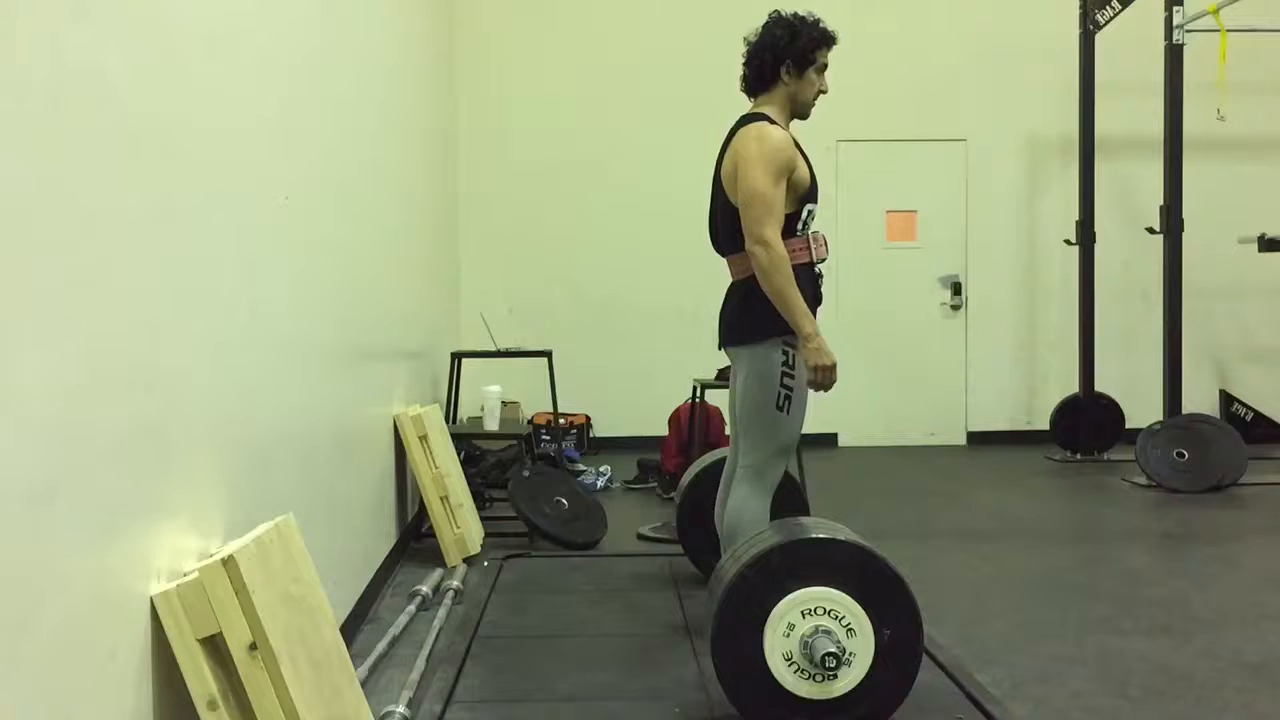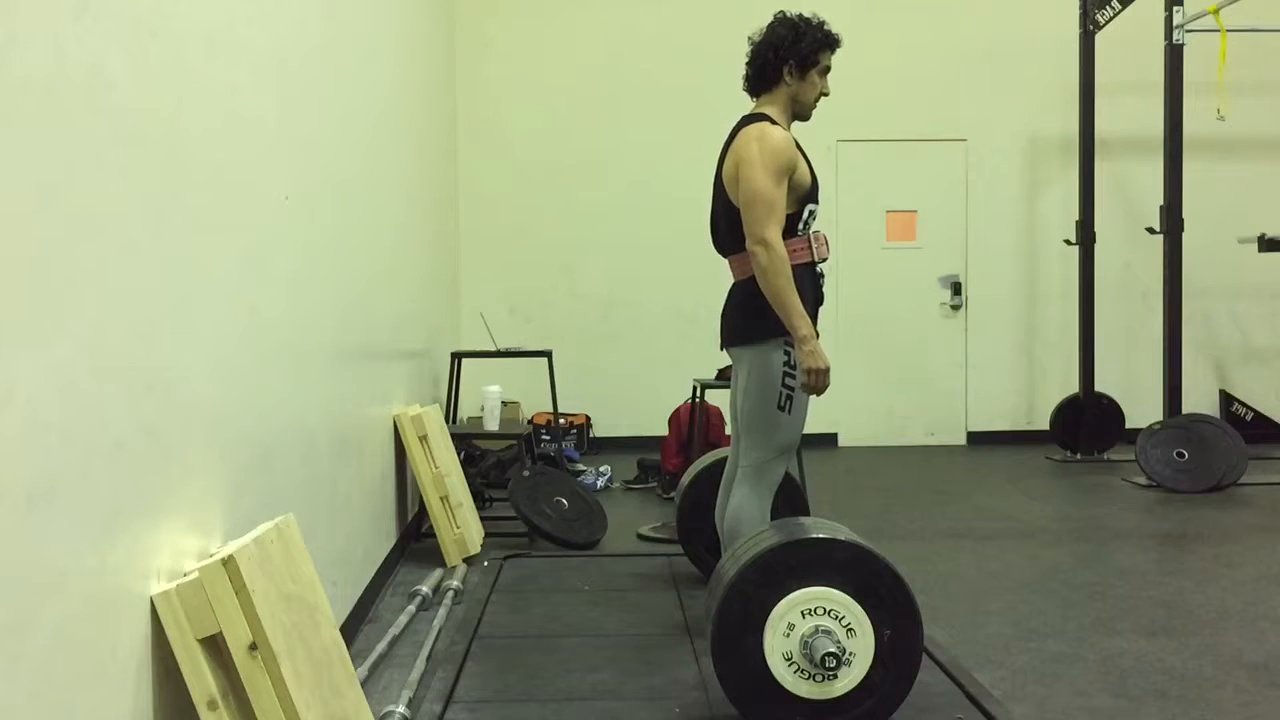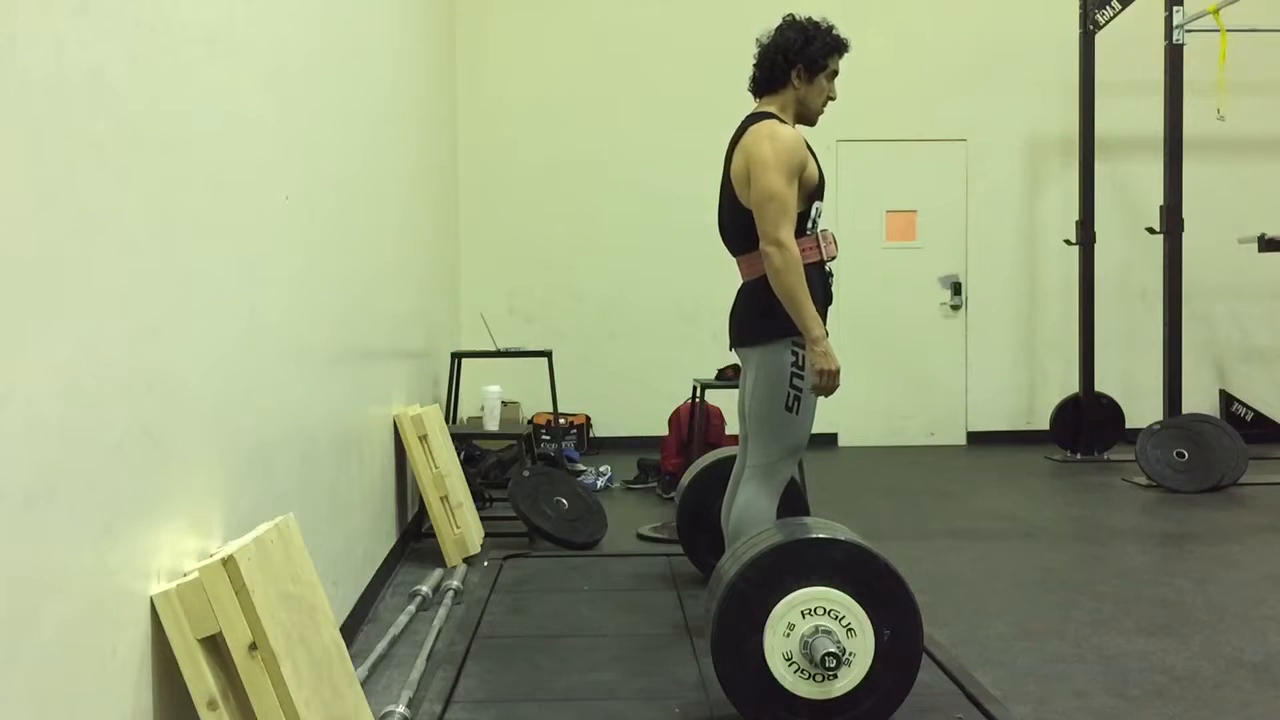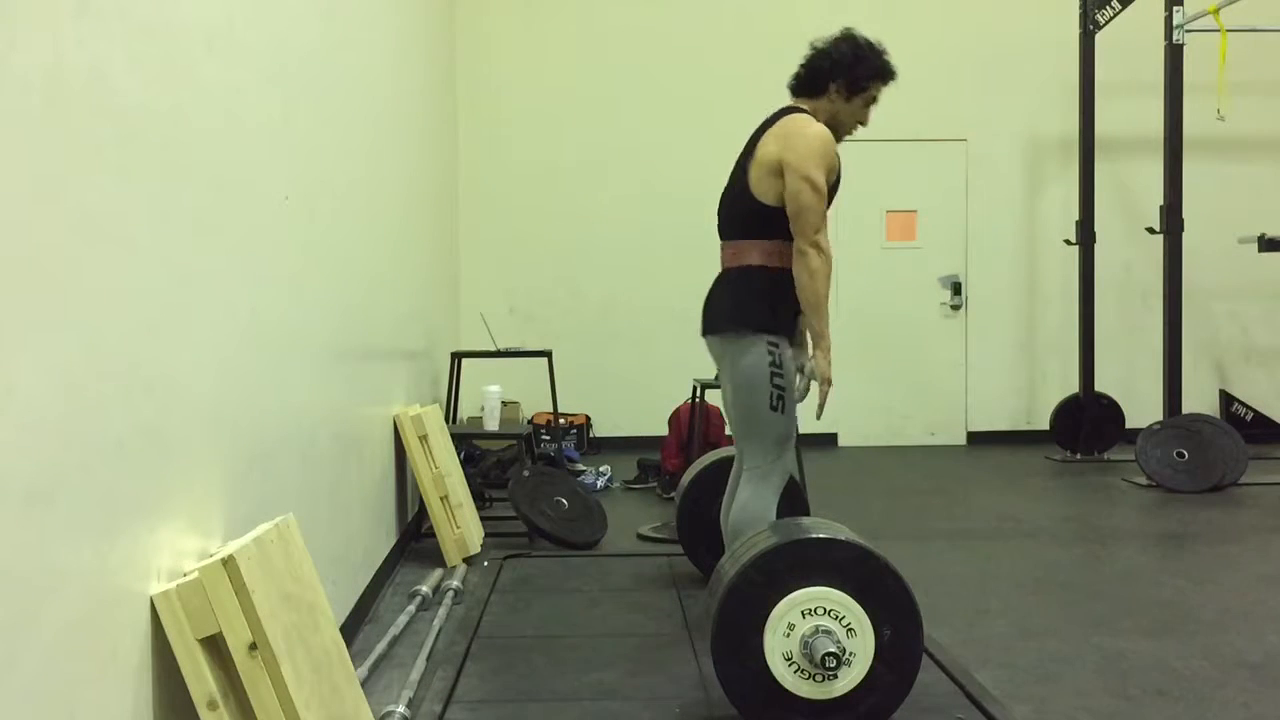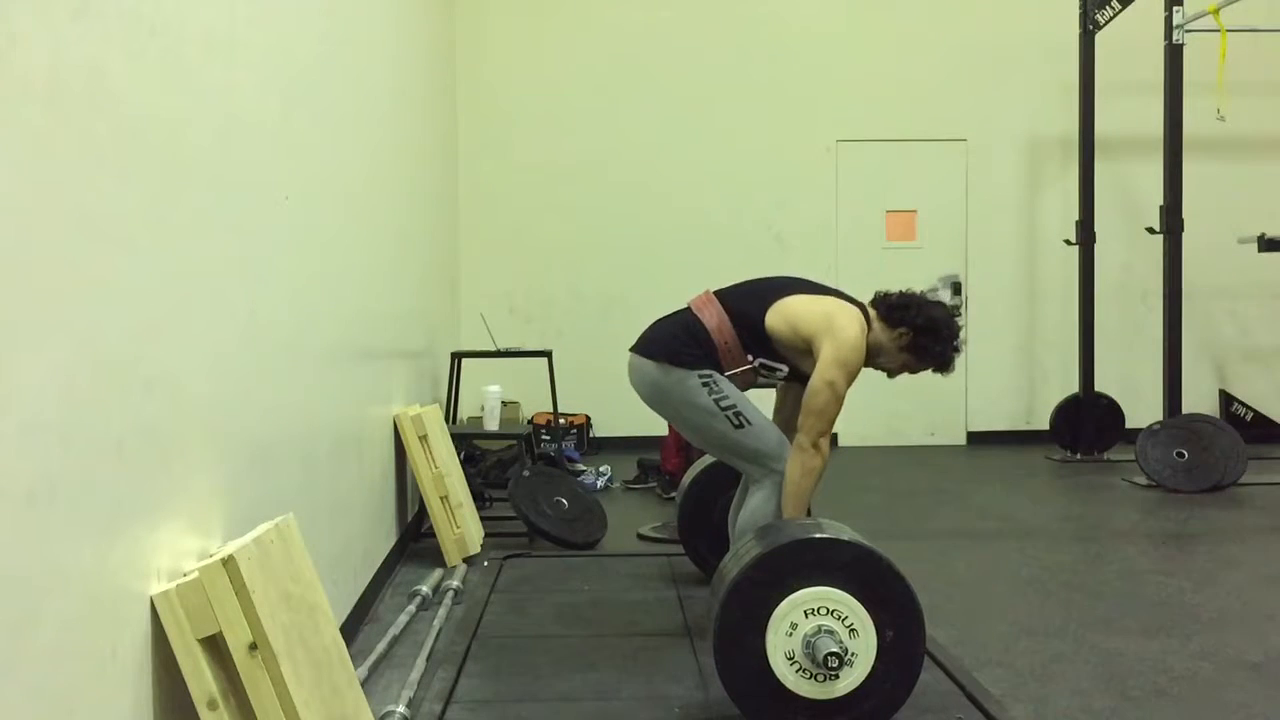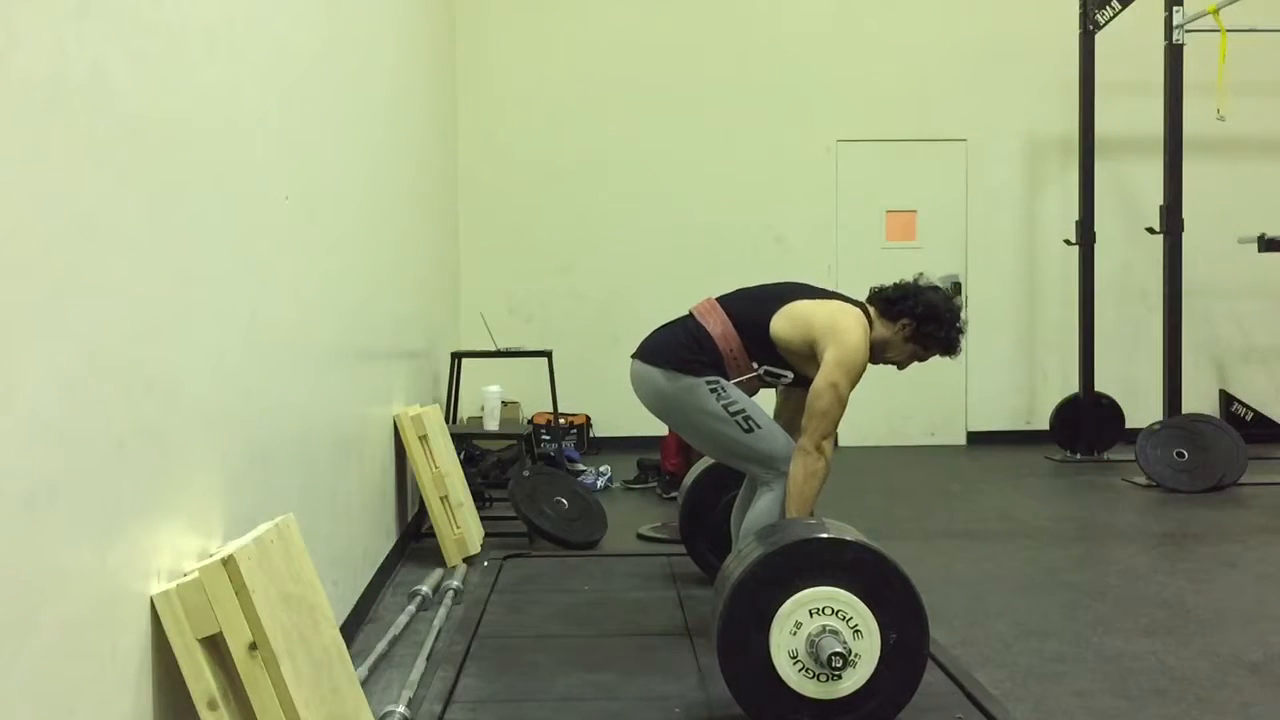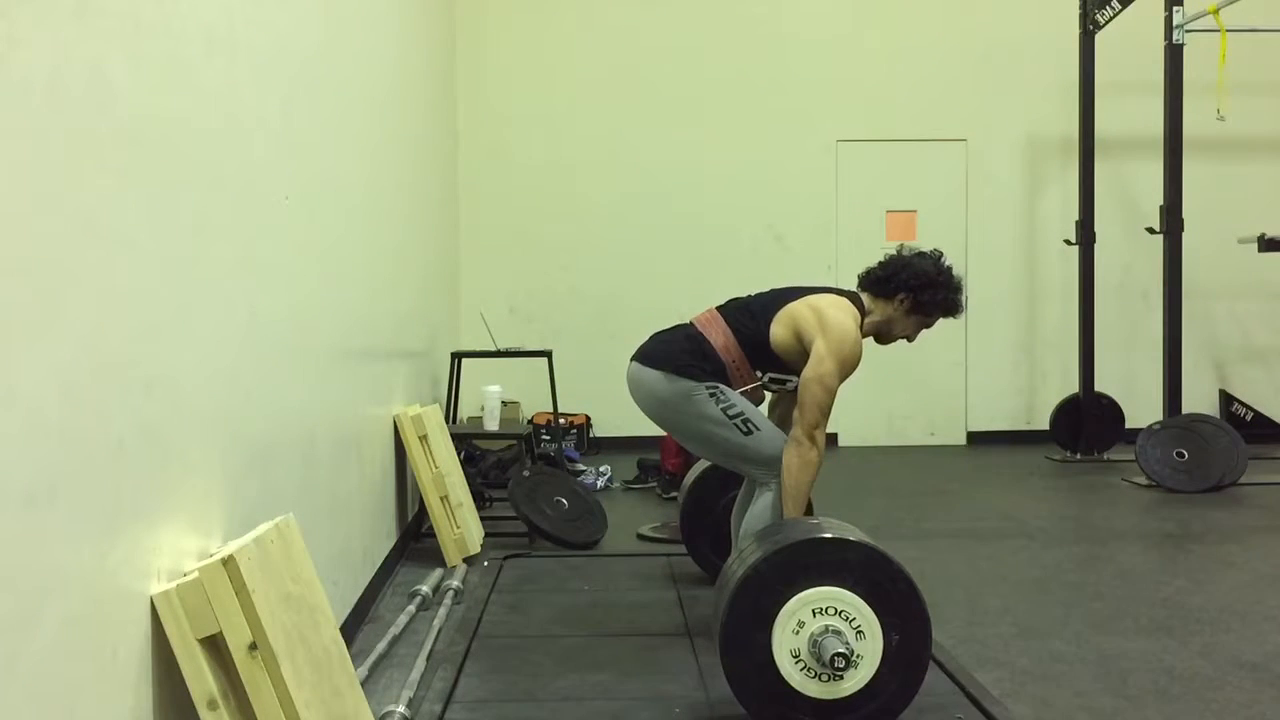
dt=0.7s
person 1, frame 1
left shoulder: (755, 136)
right shoulder: (766, 140)
right elbow: (764, 246)
right wrist: (810, 335)
left hip: (759, 320)
right hip: (772, 323)
left knee: (746, 469)
right knee: (761, 471)
person 1, frame 2
left shoulder: (755, 137)
right shoulder: (768, 140)
right elbow: (765, 246)
right wrist: (804, 338)
left hip: (760, 320)
right hip: (773, 324)
left knee: (746, 469)
right knee: (762, 471)
person 1, frame 3
left shoulder: (757, 135)
right shoulder: (777, 139)
right elbow: (778, 247)
right wrist: (817, 339)
left hip: (765, 320)
right hip: (782, 323)
left knee: (754, 469)
right knee: (769, 473)
person 1, frame 4
left shoulder: (785, 133)
right shoulder: (810, 136)
right elbow: (810, 247)
left wrist: (800, 339)
right wrist: (820, 346)
left hip: (739, 315)
right hip: (752, 320)
left knee: (756, 462)
right knee: (767, 467)
person 1, frame 5
left shoulder: (834, 320)
right shoulder: (847, 339)
left elbow: (791, 430)
right elbow: (811, 444)
left hip: (666, 356)
right hip: (675, 363)
left knee: (766, 465)
right knee: (774, 467)
person 1, frame 6
left shoulder: (837, 321)
right shoulder: (850, 339)
left elbow: (791, 426)
right elbow: (814, 446)
left hip: (662, 361)
right hip: (677, 370)
left knee: (771, 465)
right knee: (780, 469)
person 1, frame 7
left shoulder: (832, 313)
right shoulder: (842, 333)
left elbow: (785, 419)
right elbow: (806, 437)
left hip: (660, 367)
right hip: (675, 378)
left knee: (771, 466)
right knee: (779, 471)
